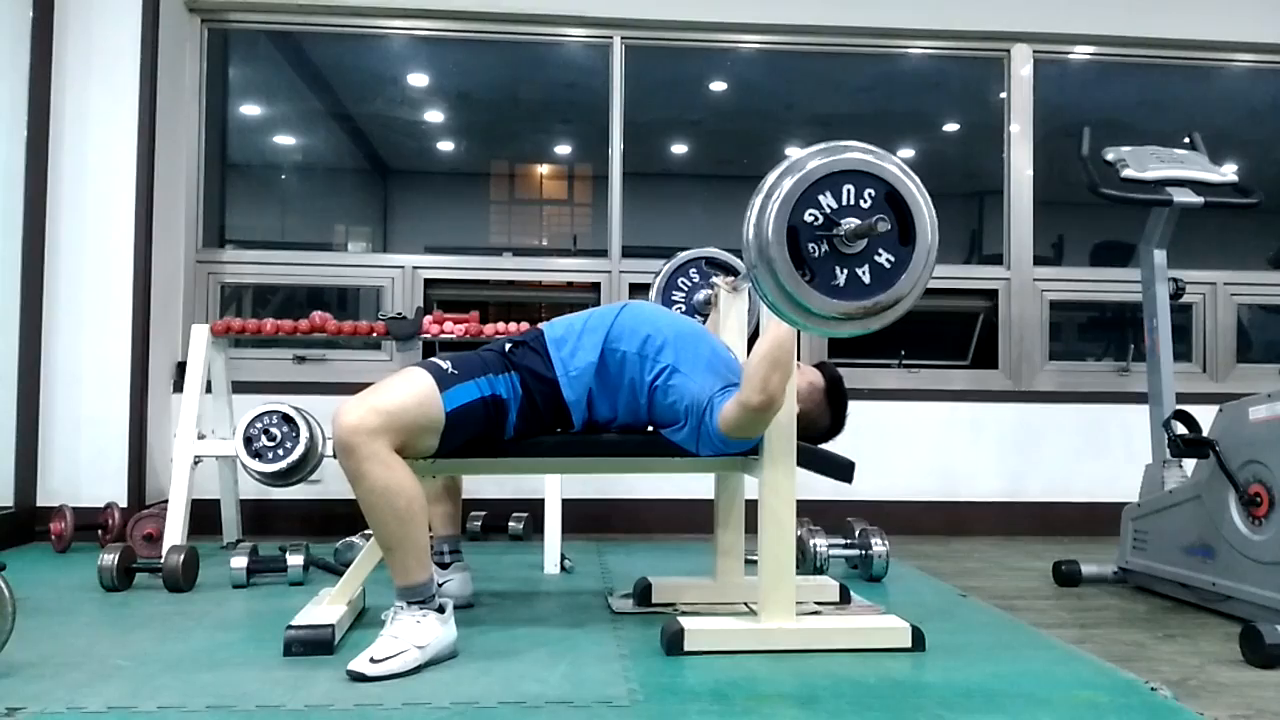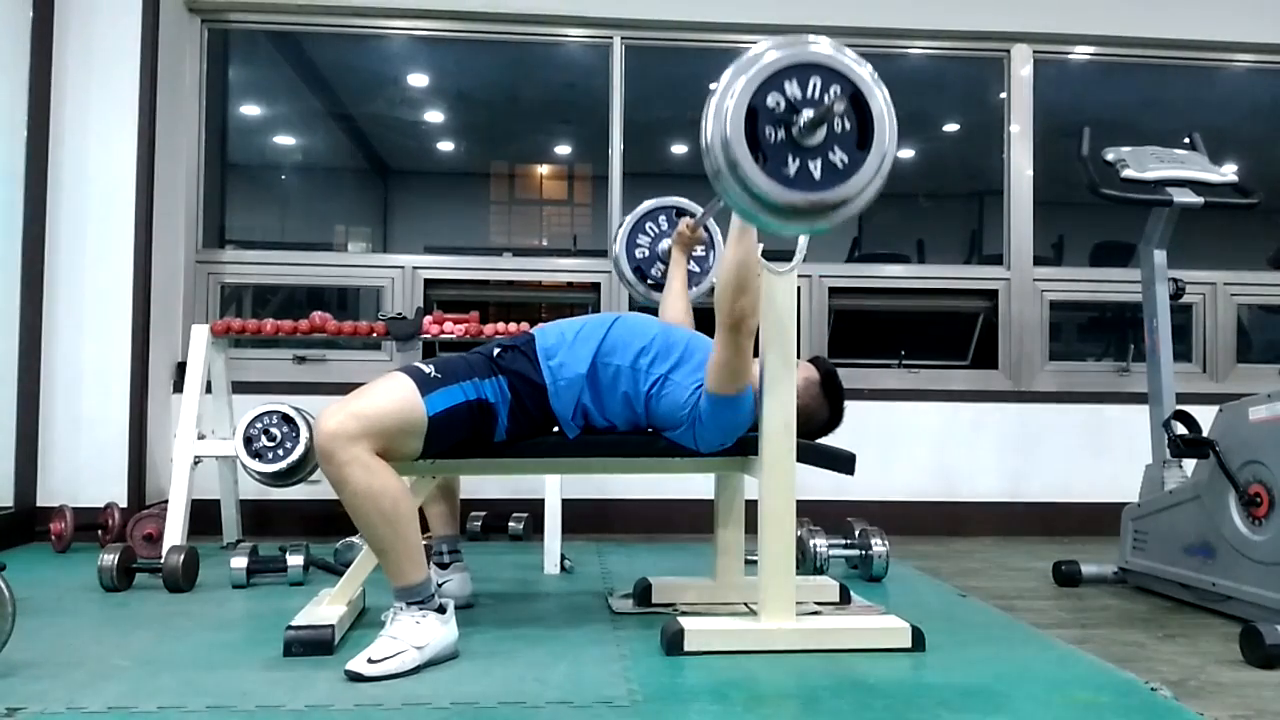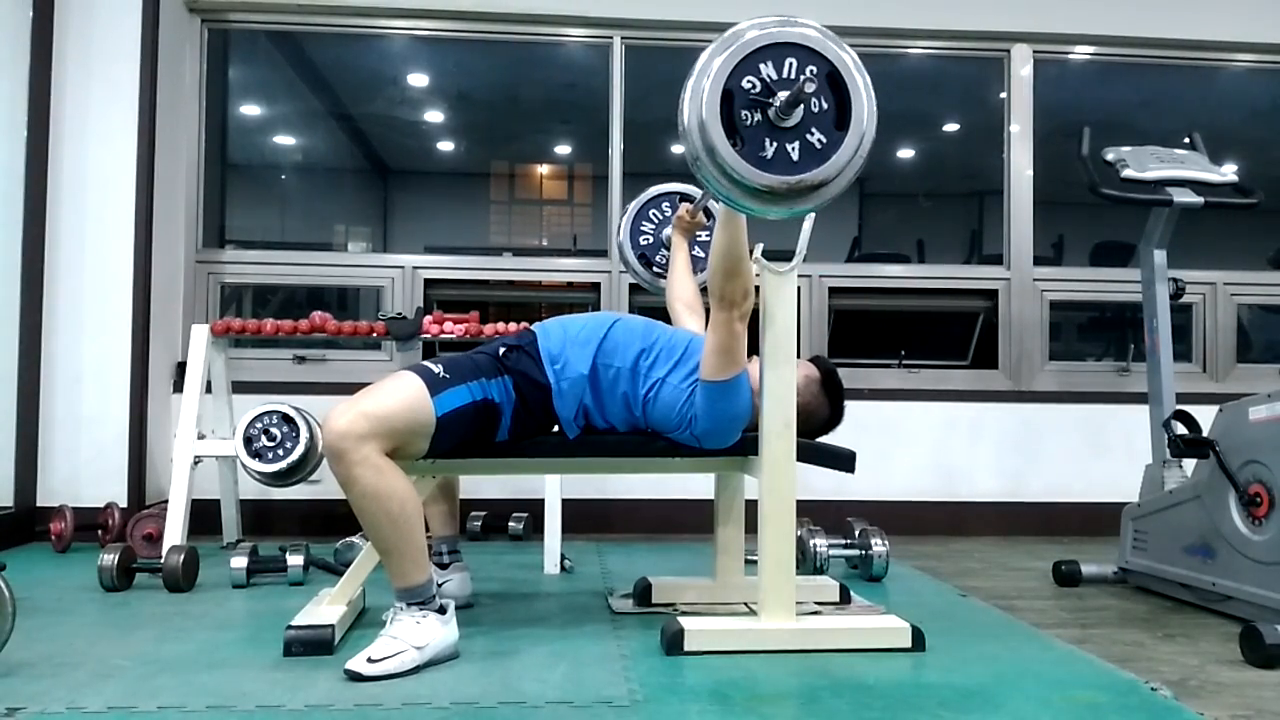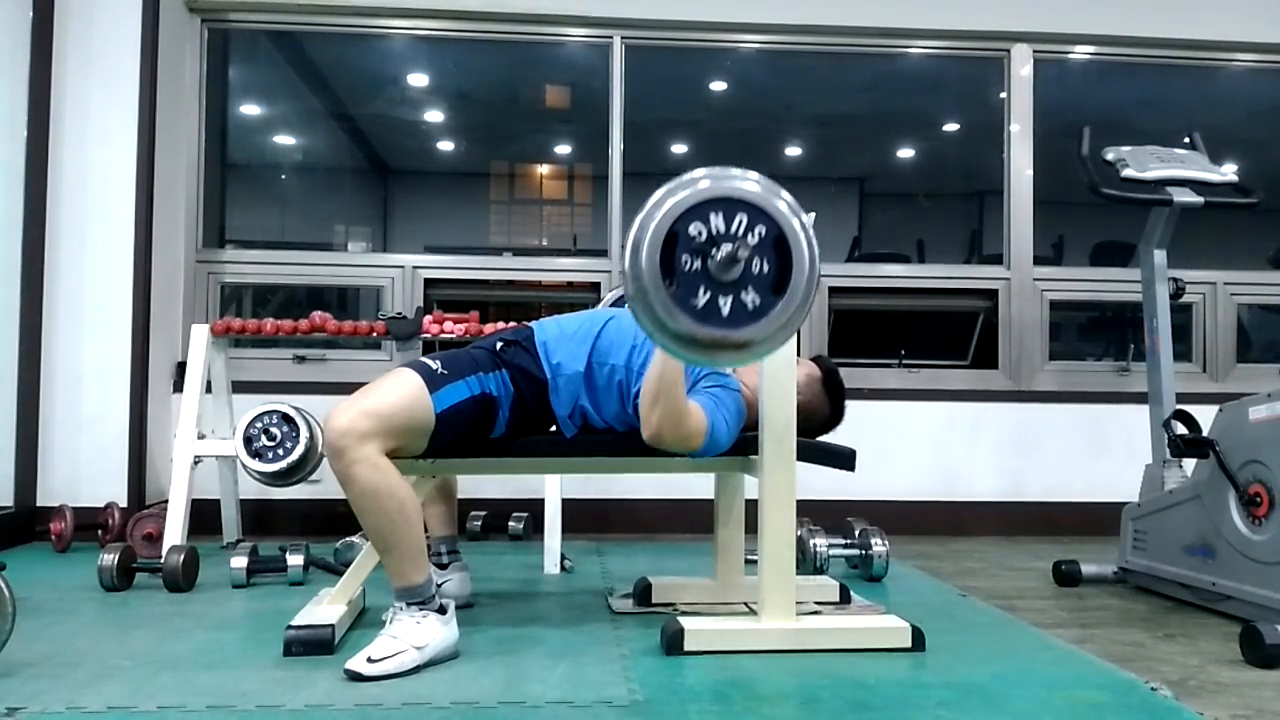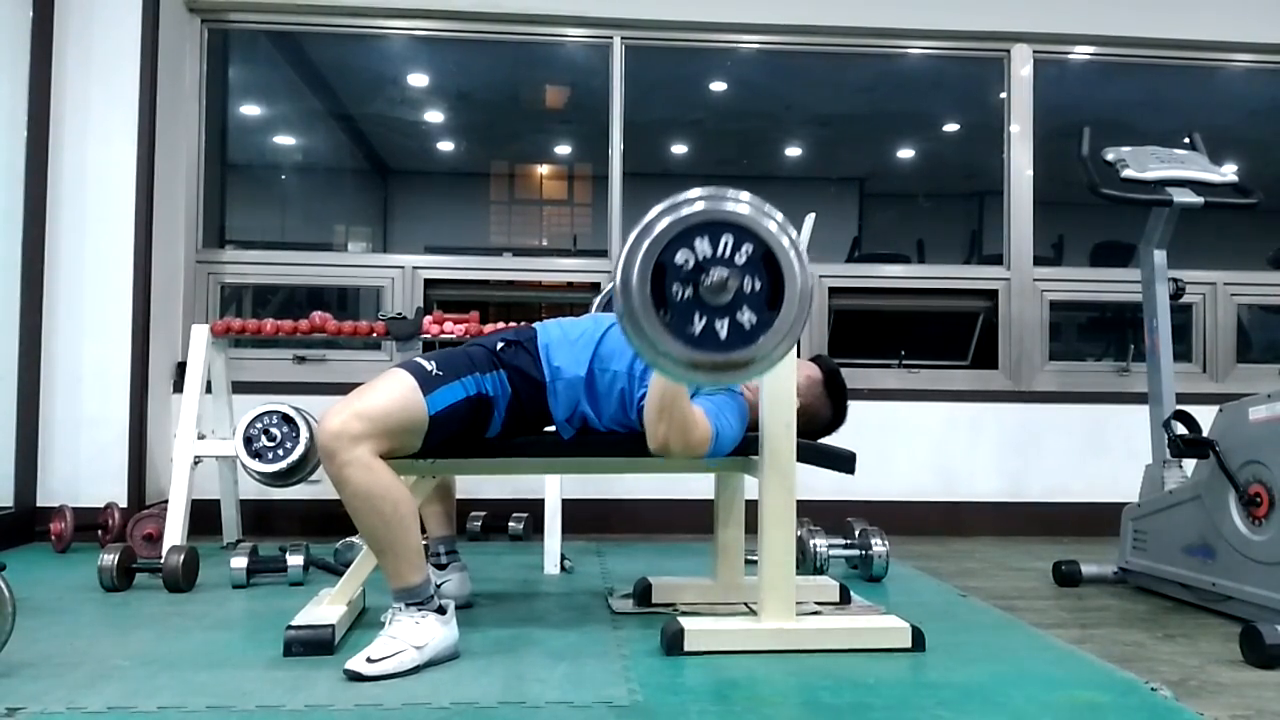
dt=1s
person 1, frame 1
left shoulder: (736, 416)
right shoulder: (730, 380)
left elbow: (759, 396)
left knee: (359, 426)
right knee: (414, 412)
left ankle: (423, 613)
right ankle: (445, 568)
person 1, frame 2
left shoulder: (726, 414)
right shoulder: (715, 374)
left elbow: (736, 318)
right elbow: (673, 330)
left wrist: (748, 212)
right wrist: (680, 253)
left knee: (341, 432)
left ankle: (422, 613)
right ankle: (444, 566)
person 1, frame 3
left shoulder: (722, 412)
right shoulder: (718, 372)
left elbow: (732, 305)
right elbow: (689, 308)
right wrist: (680, 237)
left knee: (350, 432)
left ankle: (424, 614)
right ankle: (443, 567)
person 1, frame 4
left shoulder: (725, 408)
right shoulder: (726, 384)
left elbow: (660, 426)
left knee: (351, 431)
right knee: (404, 420)
left ankle: (423, 614)
right ankle: (443, 568)
person 1, frame 5
left shoulder: (726, 411)
right shoulder: (727, 385)
left elbow: (665, 437)
left knee: (344, 433)
left ankle: (421, 614)
right ankle: (442, 567)
